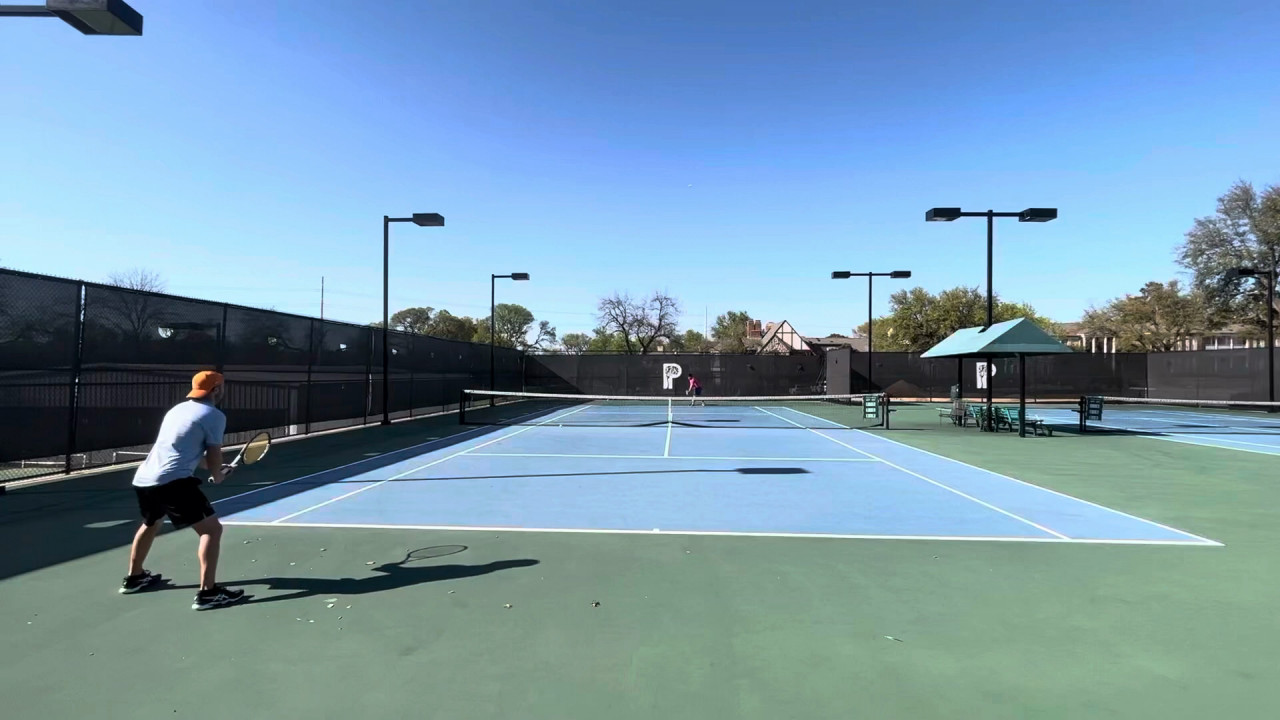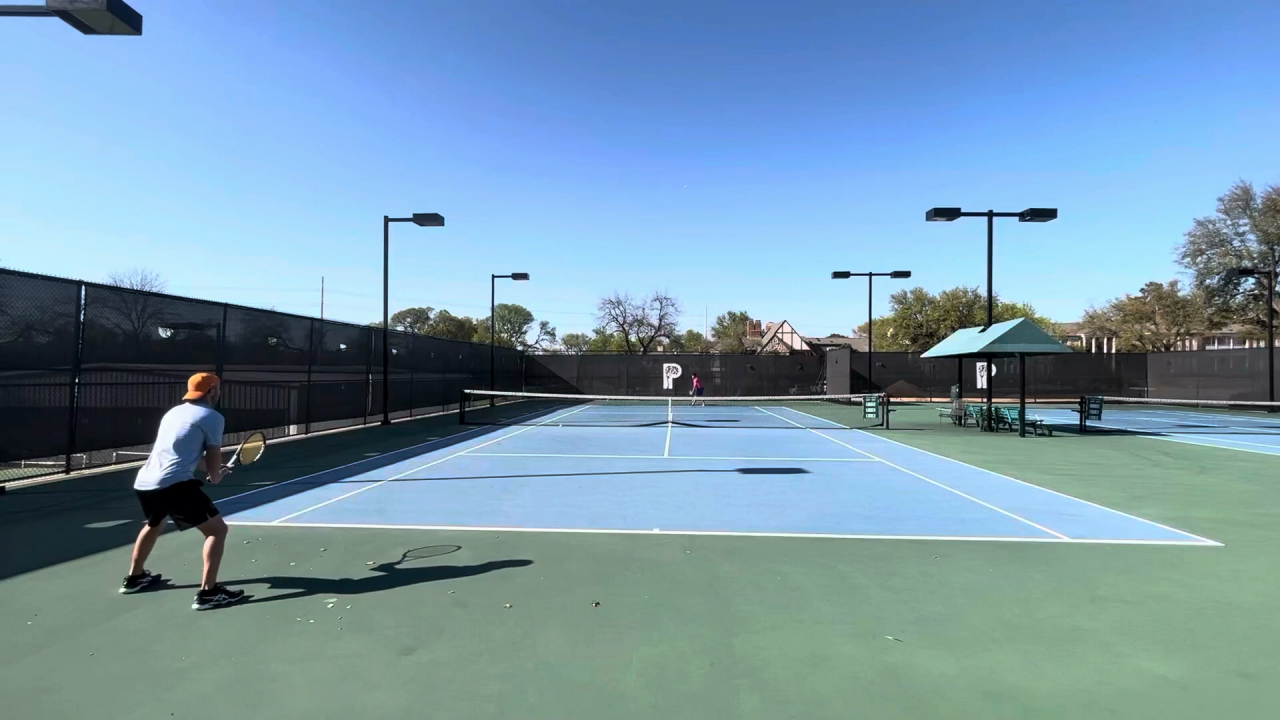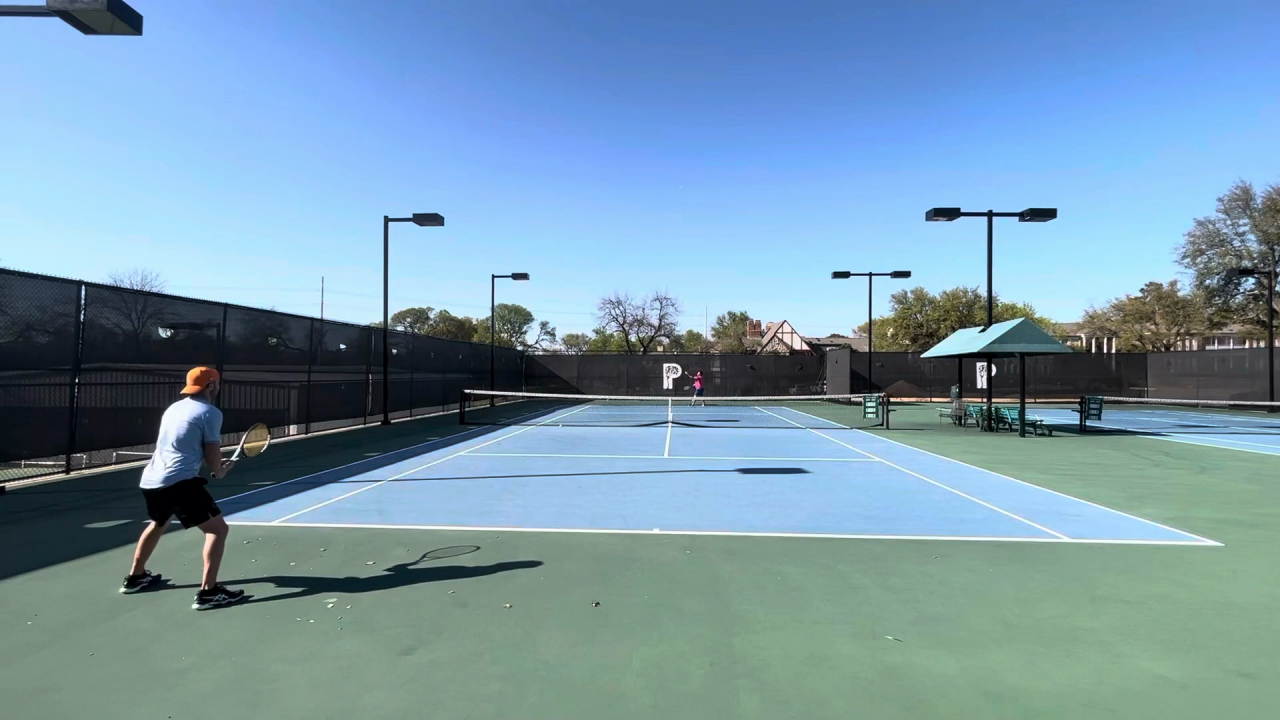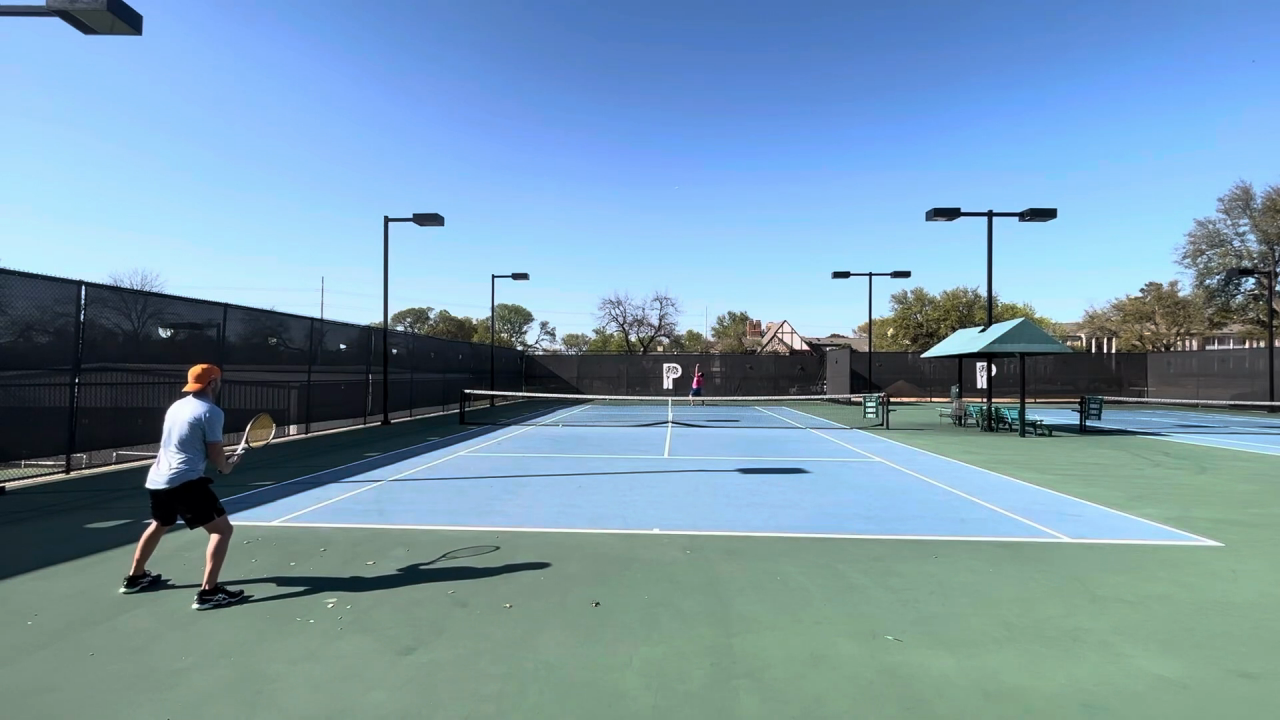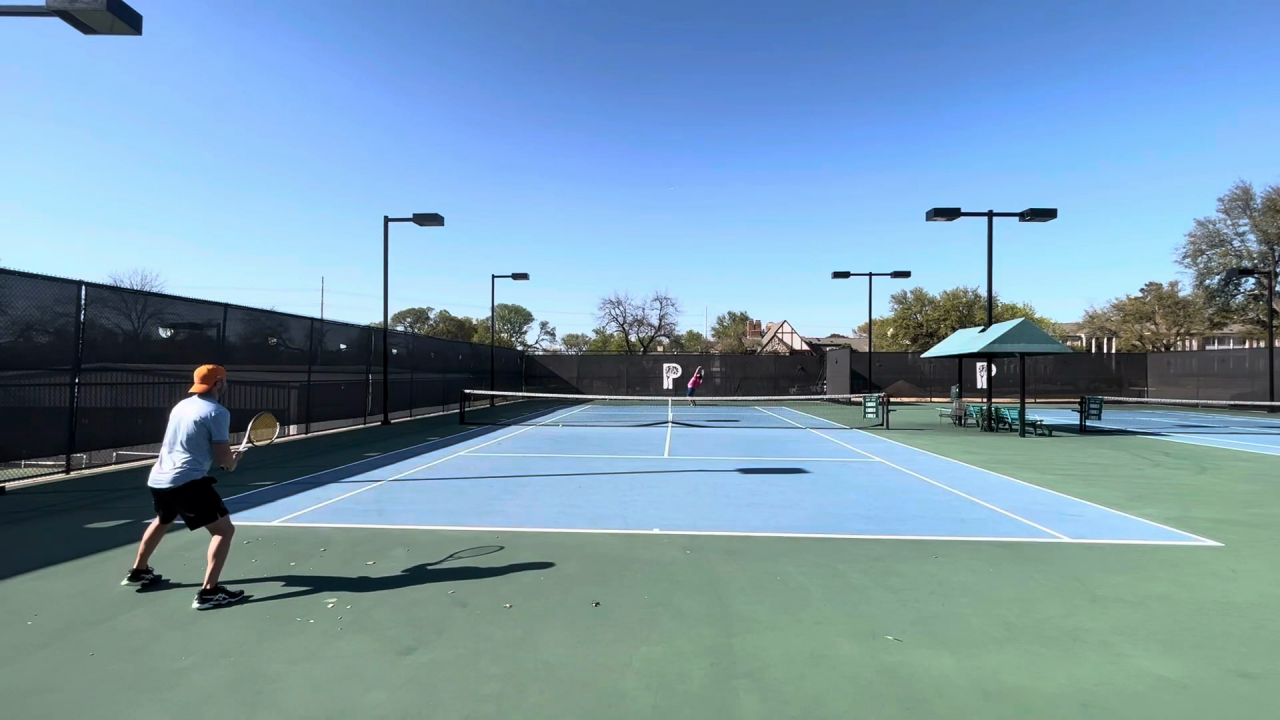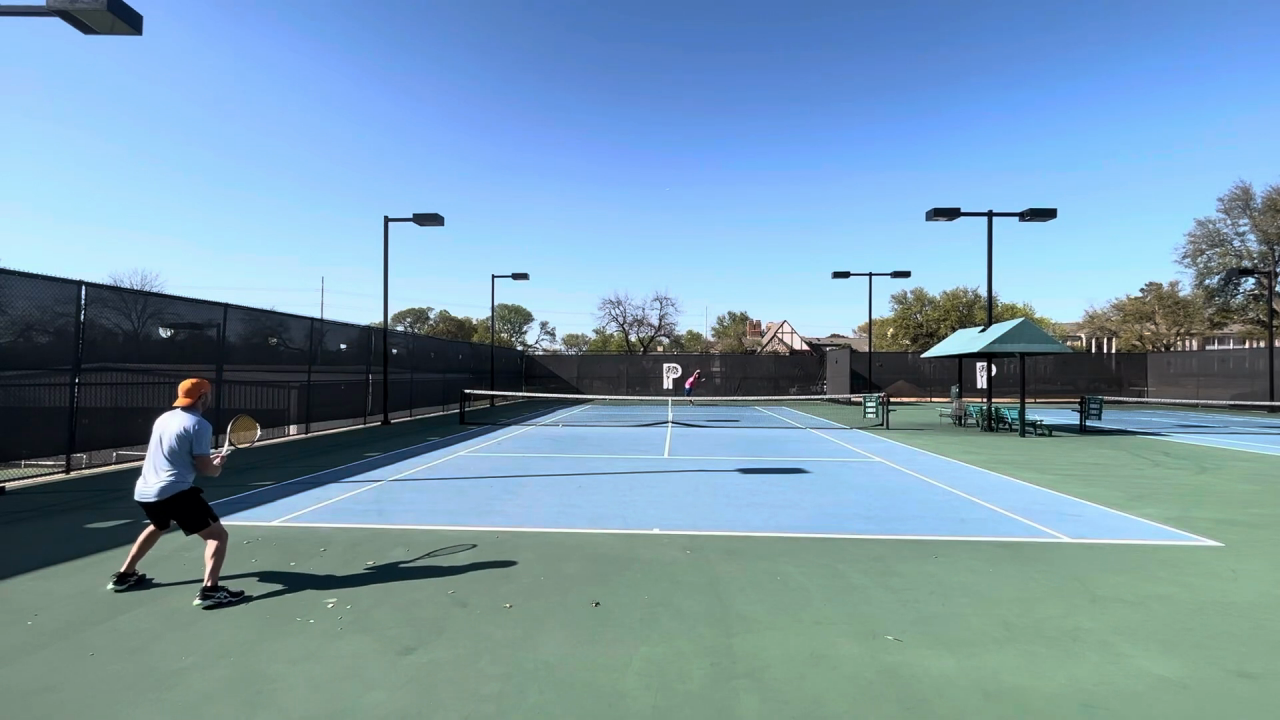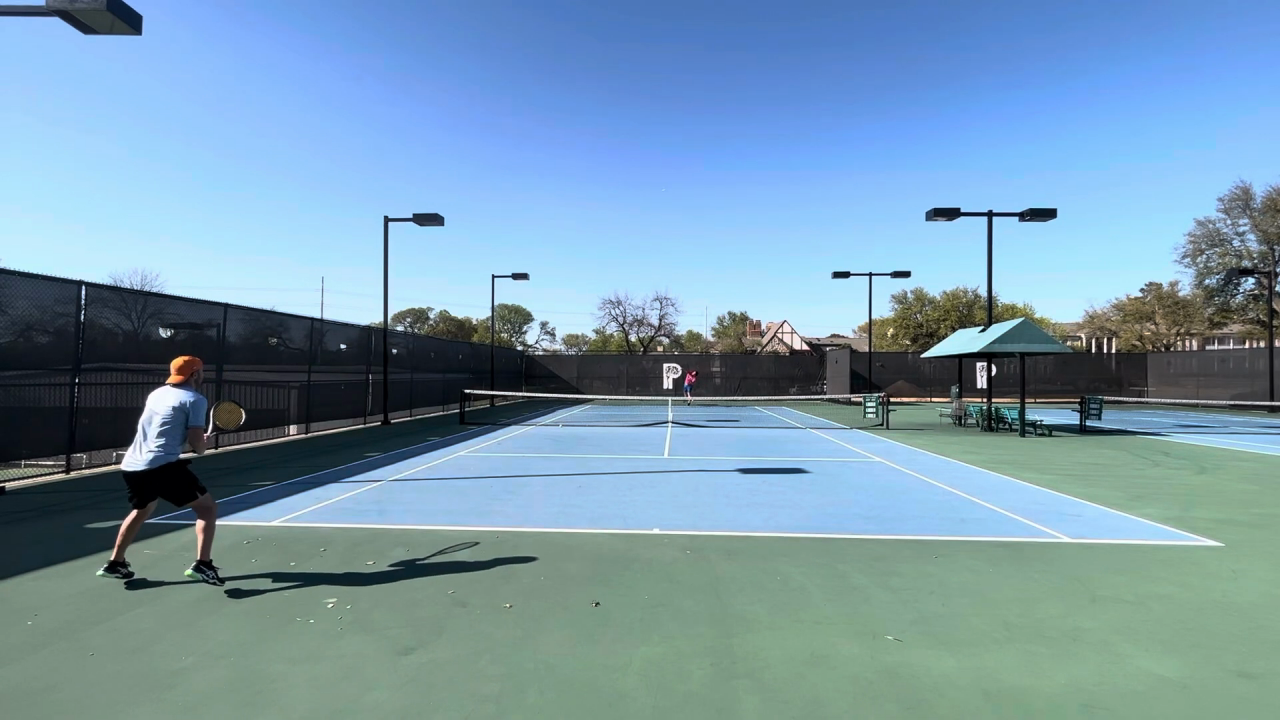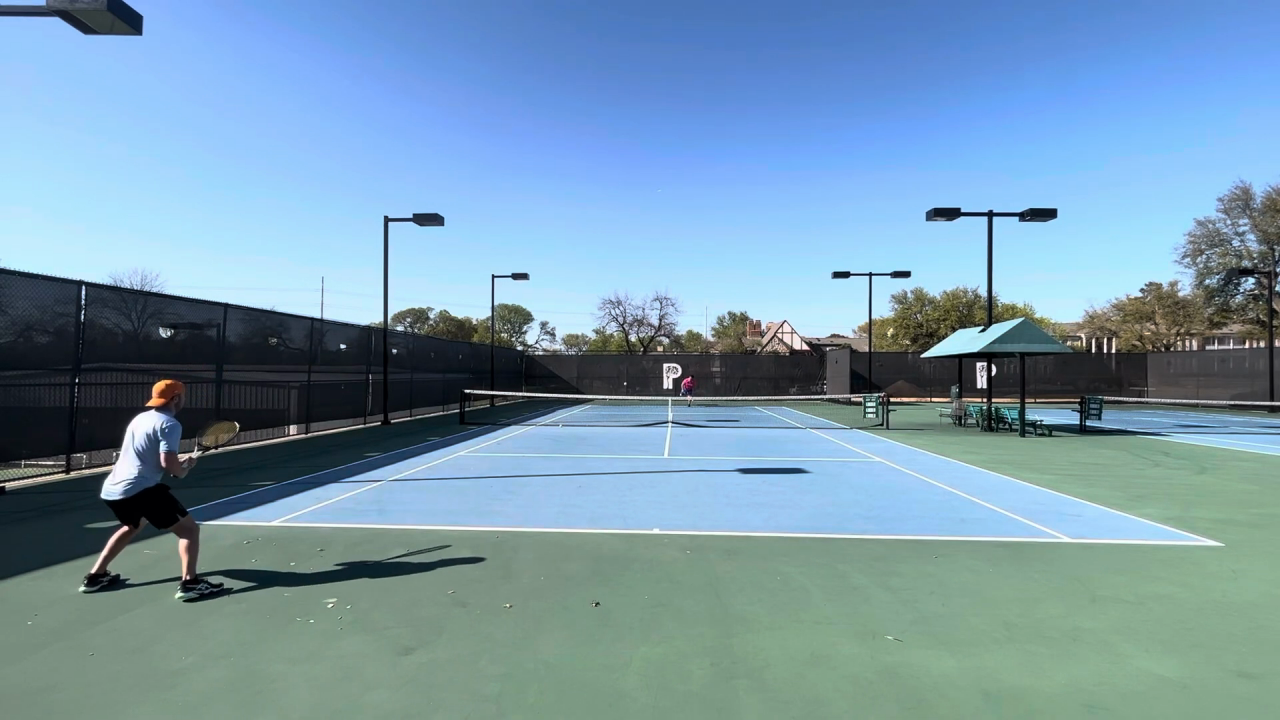
dt=0.3s
person 1, frame 1
left shoulder: (178, 409)
right shoulder: (214, 416)
right elbow: (213, 457)
left wrist: (212, 467)
right wrist: (217, 476)
left hip: (142, 479)
right hip: (171, 481)
left knee: (150, 524)
right knee: (212, 529)
left ankle: (134, 577)
right ankle: (208, 592)
person 1, frame 2
left shoulder: (174, 412)
right shoulder: (213, 418)
right elbow: (213, 458)
left wrist: (210, 467)
right wrist: (214, 476)
left hip: (144, 481)
right hip: (173, 484)
left knee: (154, 525)
right knee: (217, 529)
left ankle: (135, 577)
right ankle: (208, 592)
person 1, frame 3
left shoulder: (175, 408)
right shoulder: (210, 413)
right elbow: (212, 454)
left wrist: (215, 463)
right wrist: (219, 471)
left hip: (150, 480)
right hip: (179, 481)
left knee: (156, 525)
right knee: (218, 529)
left ankle: (135, 577)
right ankle: (208, 592)
person 1, frame 4
left shoulder: (177, 406)
right shoulder: (211, 412)
right elbow: (215, 454)
left wrist: (220, 460)
right wrist: (225, 467)
left hip: (157, 479)
right hip: (184, 481)
left knee: (159, 525)
right knee: (222, 529)
left ankle: (135, 577)
right ankle: (208, 592)
person 1, frame 5
left shoulder: (181, 406)
right shoulder: (217, 412)
right elbow: (222, 456)
left wrist: (225, 457)
right wrist: (232, 462)
left hip: (158, 479)
right hip: (187, 481)
left knee: (163, 520)
right knee: (223, 530)
left ankle: (139, 570)
right ankle: (209, 592)
person 1, frame 6
left shoulder: (164, 418)
right shoulder: (199, 425)
right elbow: (203, 468)
left wrist: (208, 458)
right wrist: (216, 467)
left hip: (144, 491)
right hip: (174, 492)
left knee: (158, 526)
right knee: (217, 535)
left ankle: (124, 574)
right ankle: (210, 589)
person 1, frame 7
left shoulder: (156, 394)
right shoulder: (195, 400)
right elbow: (197, 443)
left wrist: (188, 440)
right wrist: (204, 443)
left hip: (132, 466)
right hip: (162, 466)
left knee: (141, 511)
right knee: (207, 507)
left ankle: (115, 563)
right ankle: (203, 564)
person 1, frame 8
left shoulder: (139, 419)
right shoulder: (169, 424)
right elbow: (168, 464)
left wrist: (178, 463)
right wrist: (183, 468)
left hip: (112, 491)
right hip: (141, 489)
left knee: (132, 526)
right knee: (189, 529)
left ankle: (95, 575)
right ankle: (190, 582)
